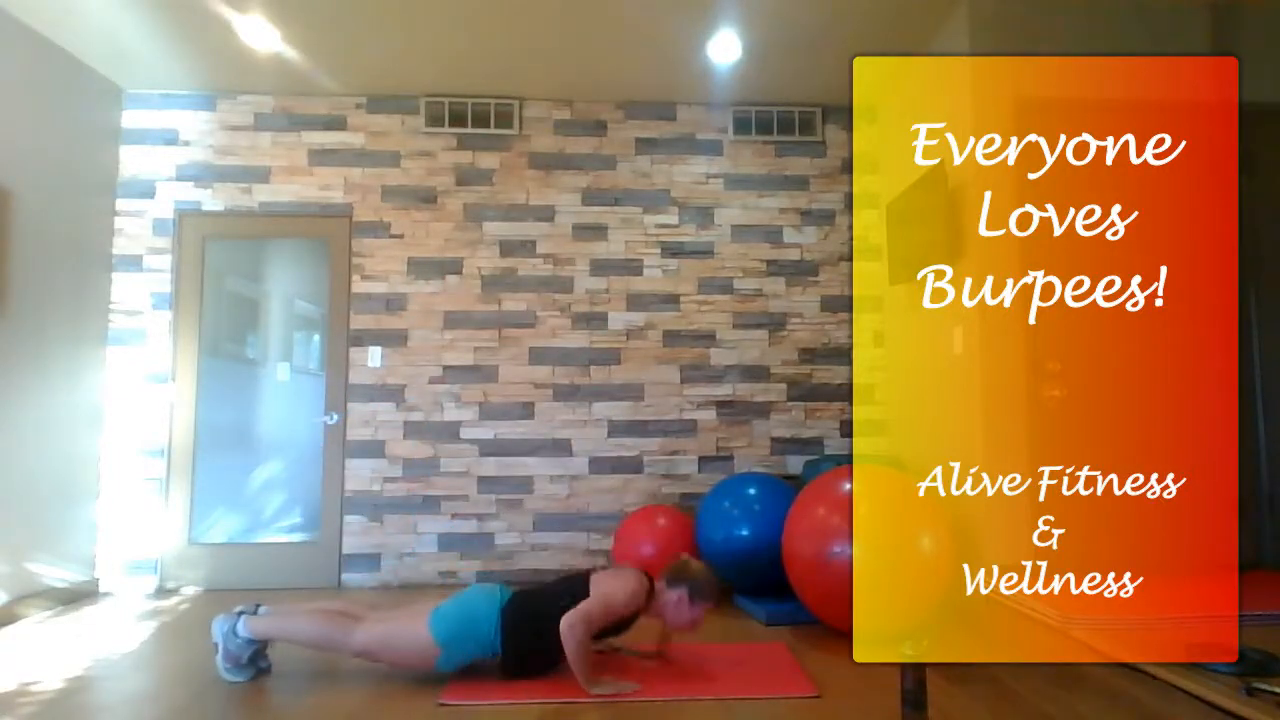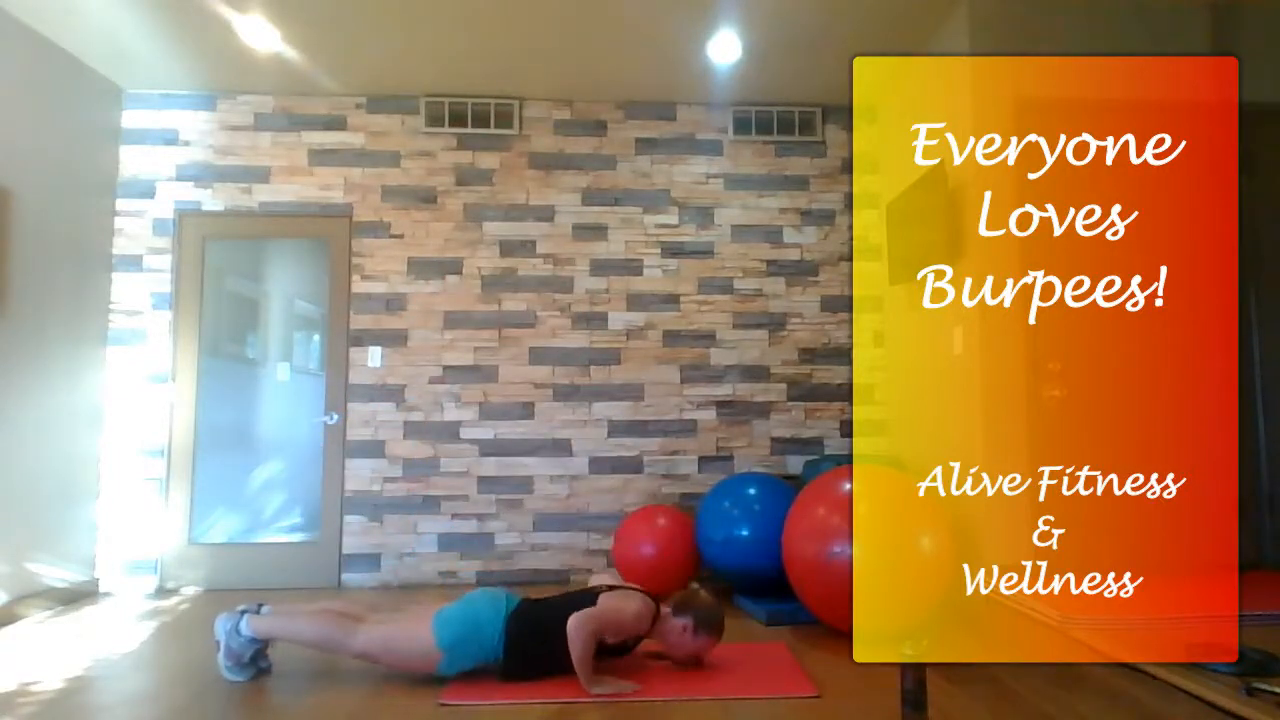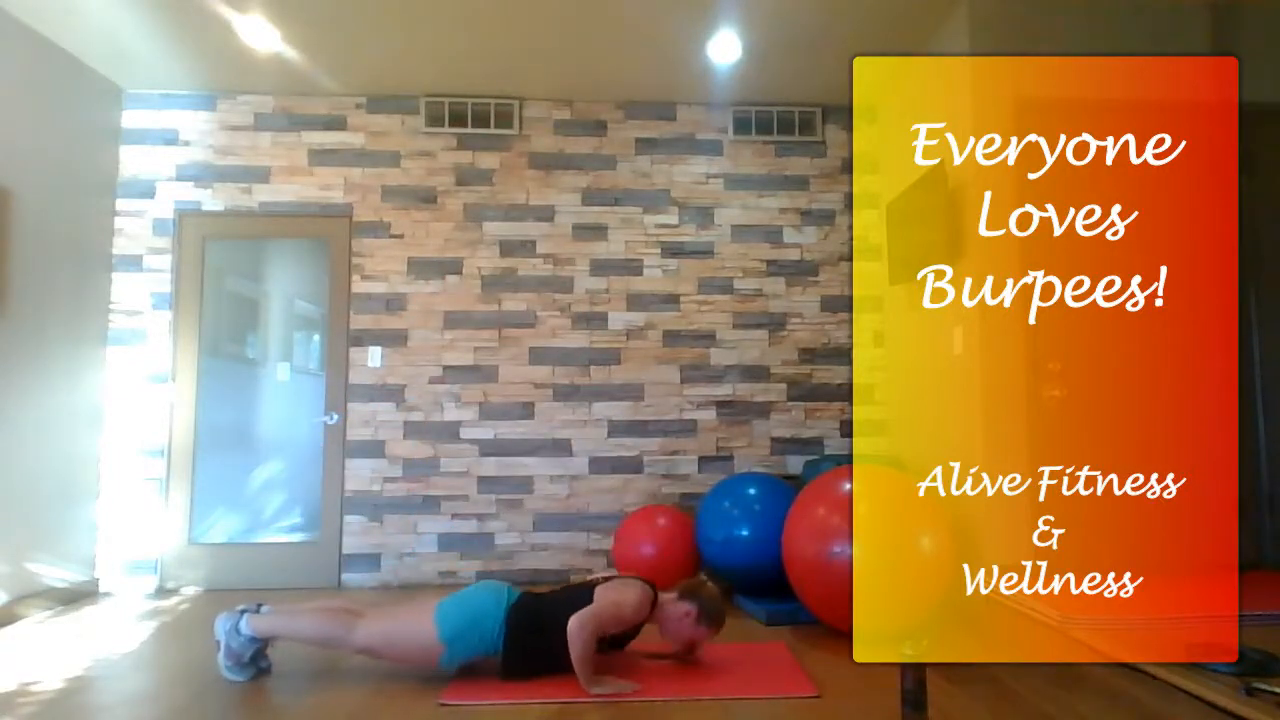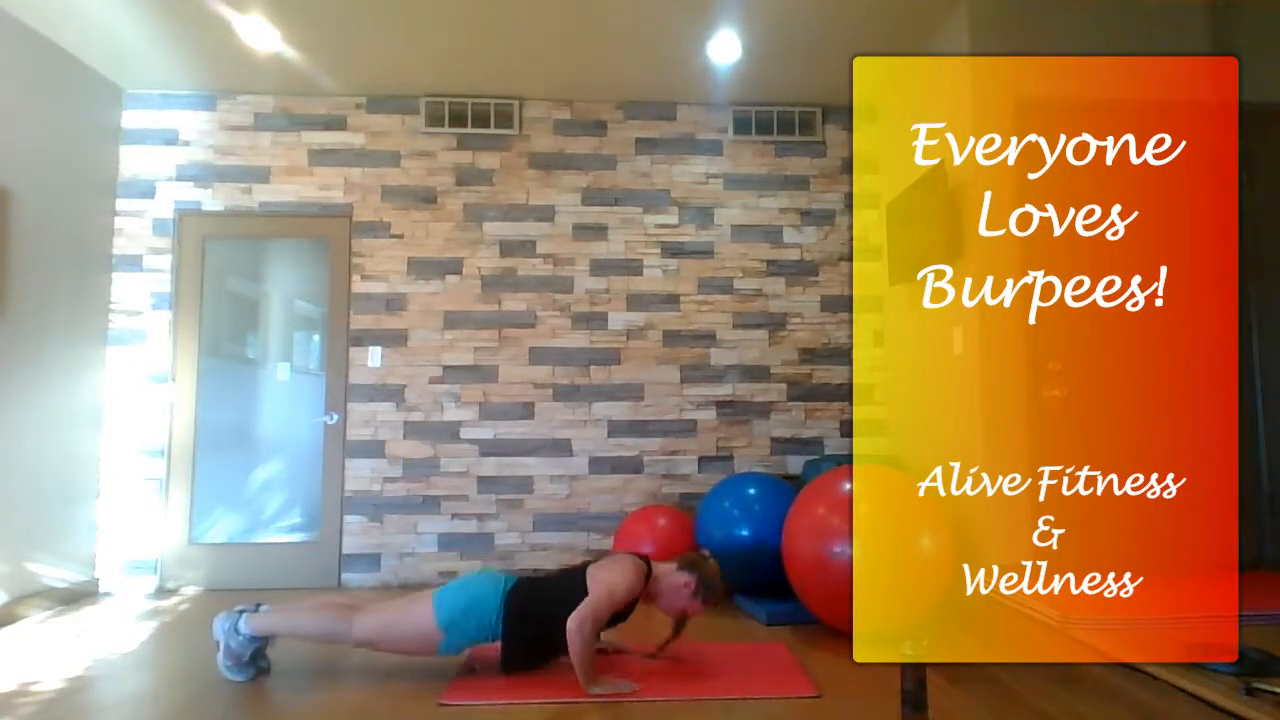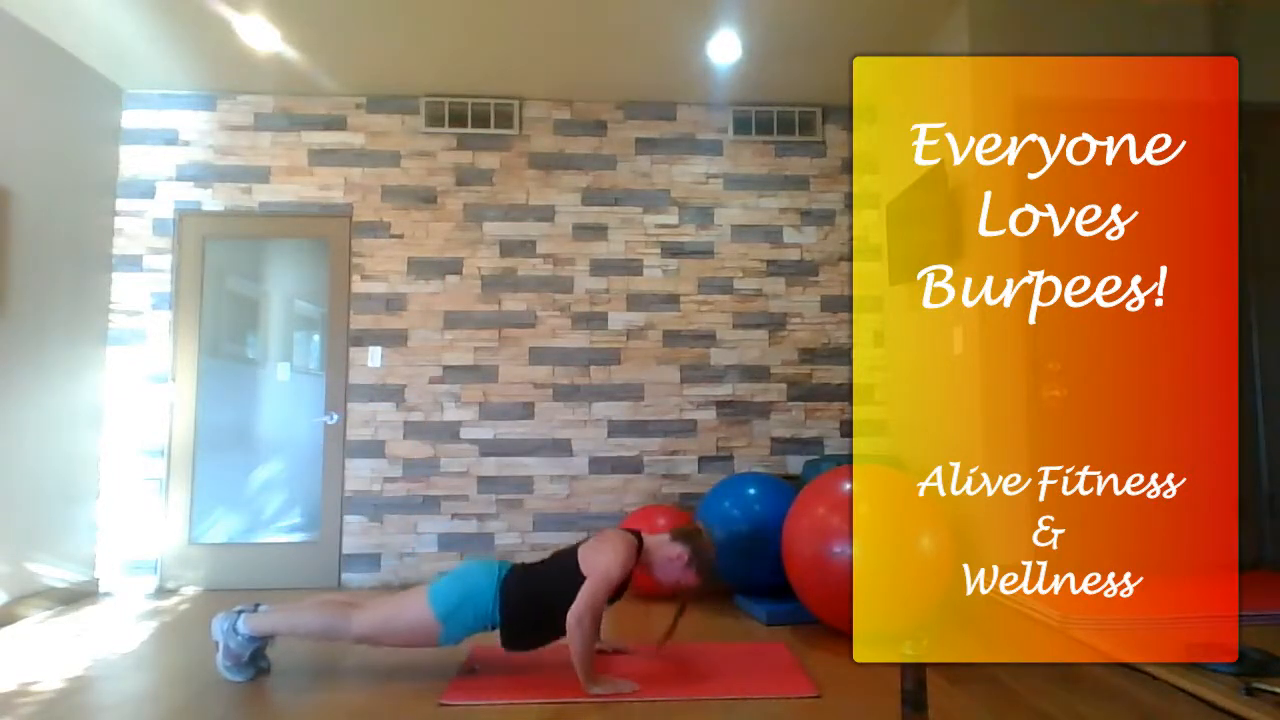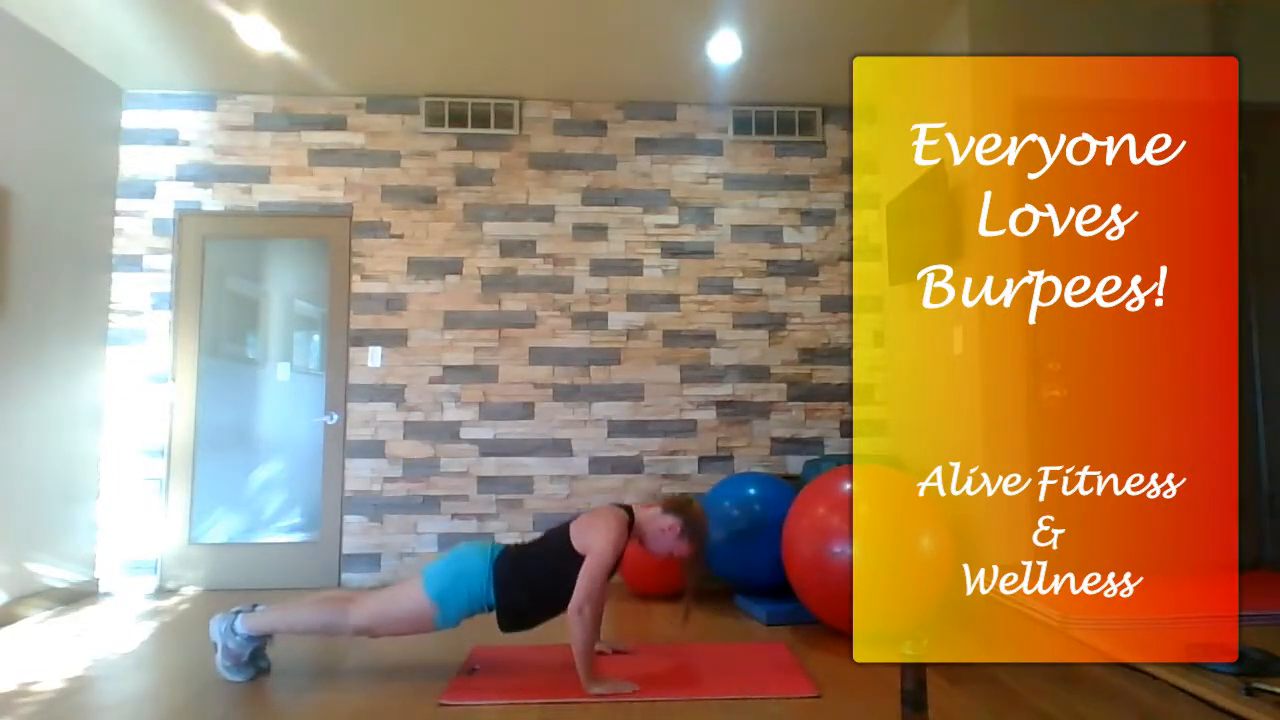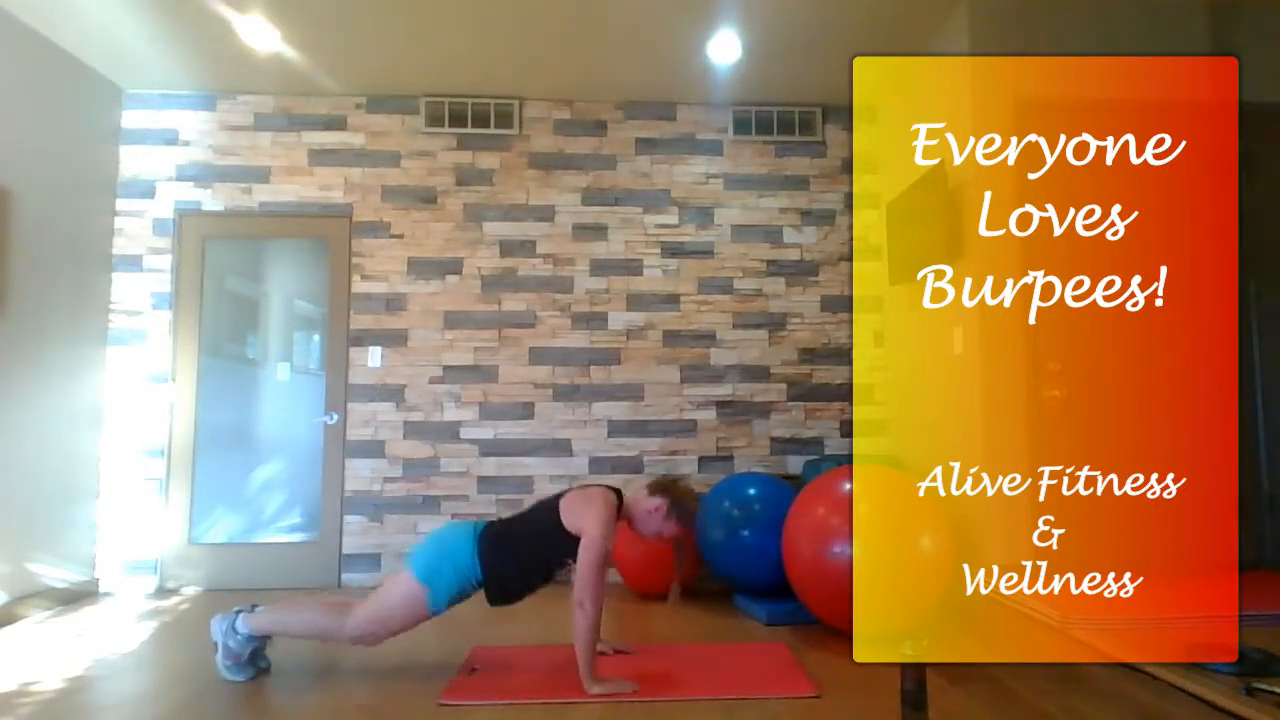
dt=0.2s
person 1, frame 1
left shoulder: (632, 580)
right shoulder: (632, 590)
right elbow: (570, 626)
left wrist: (598, 643)
right wrist: (591, 682)
left hip: (494, 606)
right hip: (487, 625)
left knee: (368, 618)
right knee: (359, 637)
left ankle: (257, 616)
right ankle: (243, 629)
person 1, frame 2
left shoulder: (633, 597)
right shoulder: (639, 615)
right elbow: (578, 624)
left wrist: (627, 649)
right wrist: (592, 681)
left hip: (500, 611)
right hip: (491, 631)
left knee: (374, 623)
right knee: (360, 641)
left ankle: (258, 616)
right ankle: (247, 627)
person 1, frame 3
left shoulder: (634, 589)
right shoulder: (638, 603)
right elbow: (579, 625)
left wrist: (605, 646)
right wrist: (592, 682)
left hip: (500, 605)
right hip: (491, 623)
left knee: (370, 619)
right knee: (360, 634)
left ankle: (257, 617)
right ankle: (246, 627)
person 1, frame 4
left shoulder: (633, 567)
right shoulder: (632, 578)
right elbow: (577, 624)
left wrist: (599, 642)
right wrist: (591, 682)
left hip: (498, 593)
right hip: (488, 607)
left knee: (369, 615)
right knee: (359, 628)
left ankle: (255, 618)
right ankle: (245, 627)
person 1, frame 5
left shoulder: (625, 545)
right shoulder: (622, 555)
right elbow: (578, 616)
left wrist: (595, 642)
right wrist: (591, 681)
left hip: (493, 583)
right hip: (485, 597)
left knee: (368, 613)
right knee: (359, 625)
left ankle: (255, 618)
right ankle: (244, 626)
person 1, frame 6
left shoulder: (618, 520)
right shoulder: (614, 531)
left elbow: (586, 588)
right elbow: (580, 606)
left wrist: (594, 642)
right wrist: (590, 680)
left hip: (488, 568)
right hip: (480, 579)
left knee: (365, 607)
right knee: (357, 618)
left ankle: (252, 619)
right ankle: (242, 626)
person 1, frame 7
left shoulder: (606, 503)
right shoulder: (603, 513)
left elbow: (590, 585)
right elbow: (583, 598)
left wrist: (593, 641)
right wrist: (590, 680)
left hip: (474, 550)
right hip: (465, 557)
left knee: (362, 613)
right knee: (356, 627)
left ankle: (252, 621)
right ankle: (242, 627)
